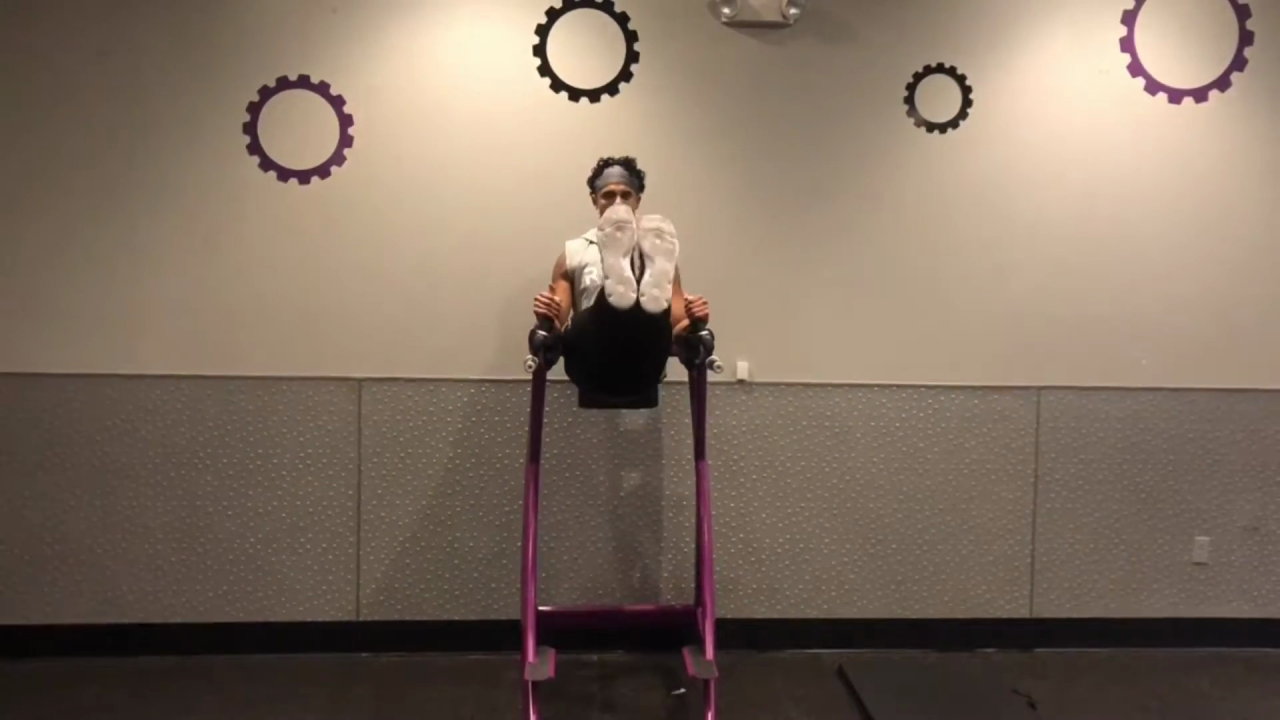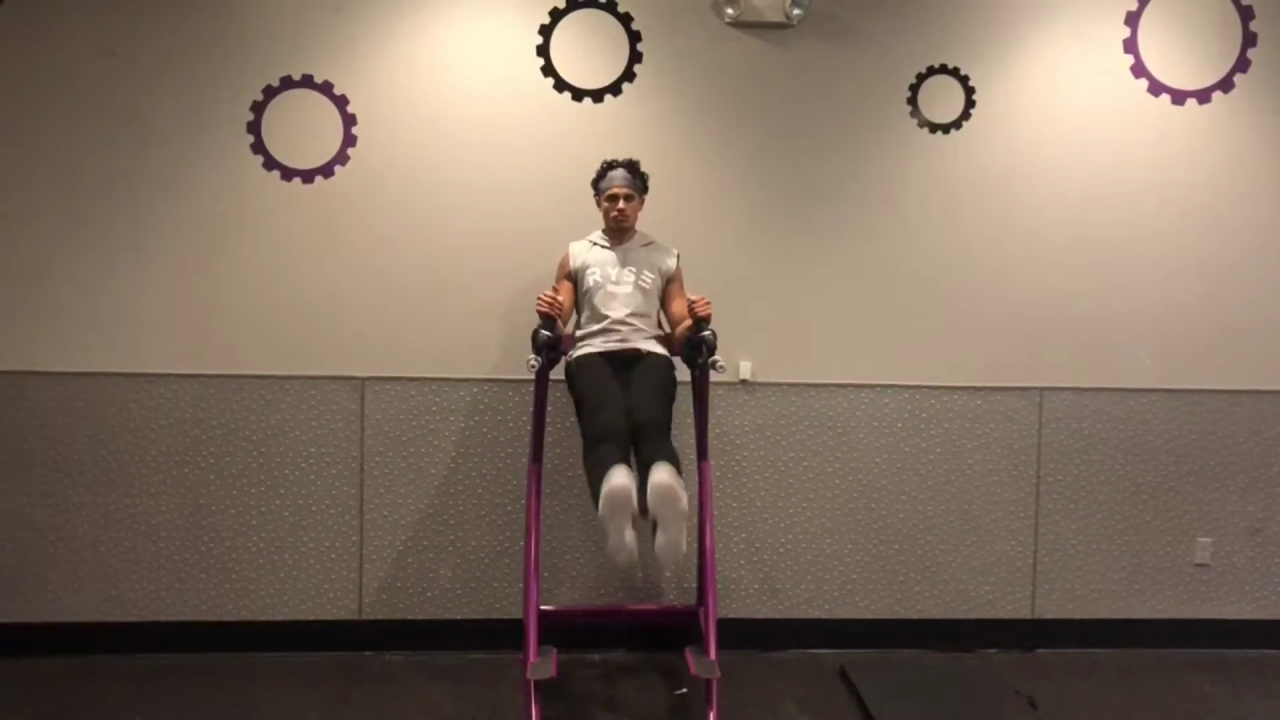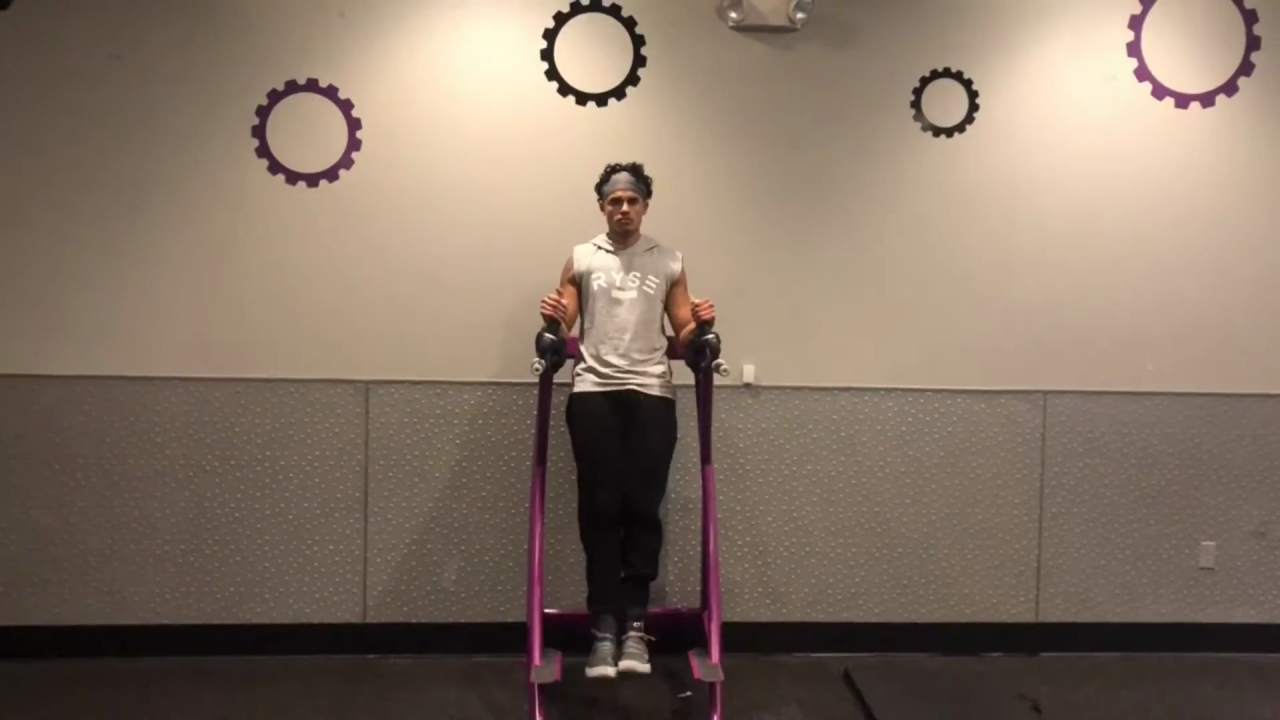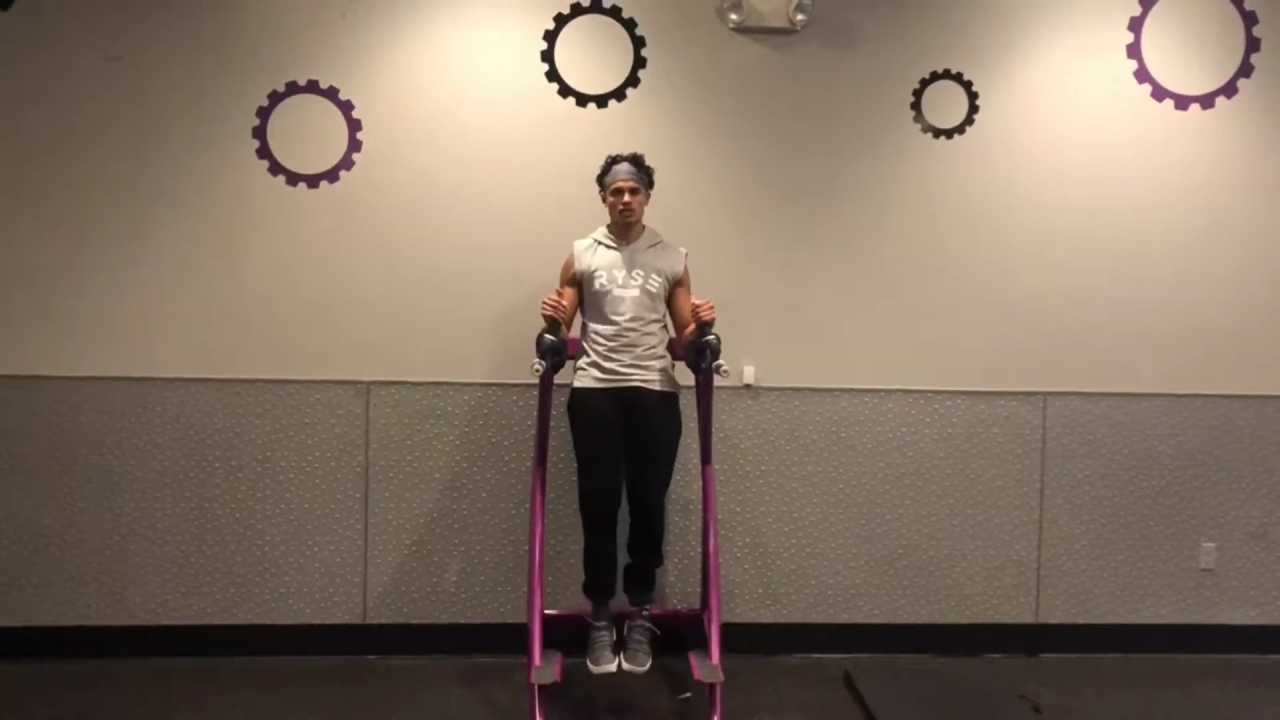
dt=0.5s
person 1, frame 1
left shoulder: (665, 258)
right shoulder: (572, 253)
left elbow: (677, 329)
right elbow: (555, 329)
left wrist: (693, 321)
right wrist: (548, 318)
left hip: (641, 368)
right hip: (592, 367)
left ankle: (652, 291)
person 1, frame 2
left shoulder: (664, 258)
right shoulder: (577, 254)
left elbow: (680, 331)
right elbow: (559, 325)
left wrist: (696, 318)
right wrist: (550, 316)
left hip: (648, 354)
right hip: (592, 355)
left knee: (650, 423)
right knee: (605, 428)
left ankle: (663, 503)
right ankle: (617, 507)
person 1, frame 3
left shoulder: (669, 262)
right shoulder: (580, 259)
left elbow: (683, 336)
right elbow: (562, 334)
left wrist: (701, 324)
right wrist: (552, 321)
left hip: (651, 392)
right hip: (593, 391)
left knee: (641, 508)
right knee: (600, 508)
left ankle: (634, 624)
right ankle: (604, 627)
person 1, frame 4
left shoulder: (672, 258)
right shoulder: (581, 256)
left elbow: (685, 335)
right elbow: (562, 329)
left wrist: (702, 324)
right wrist: (553, 321)
left hip: (654, 391)
right hip: (595, 390)
left knee: (647, 505)
right knee: (599, 506)
left ankle: (640, 615)
right ankle: (600, 618)
